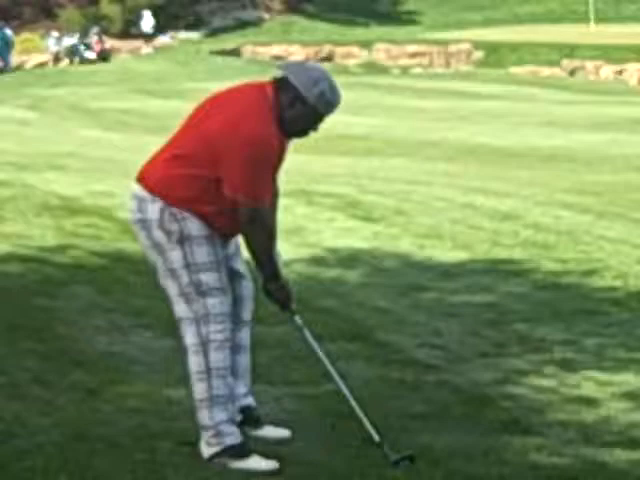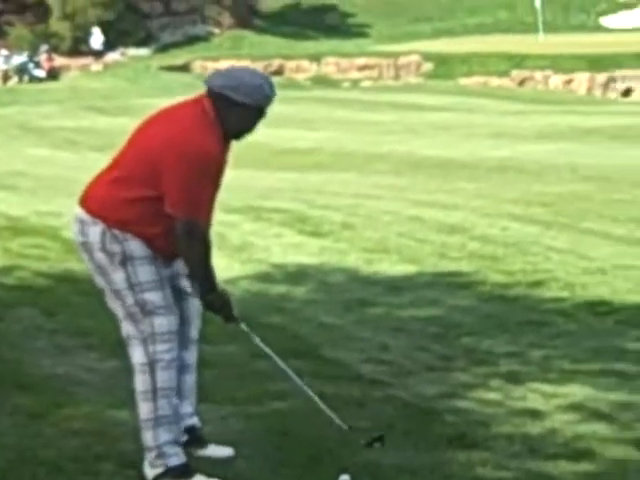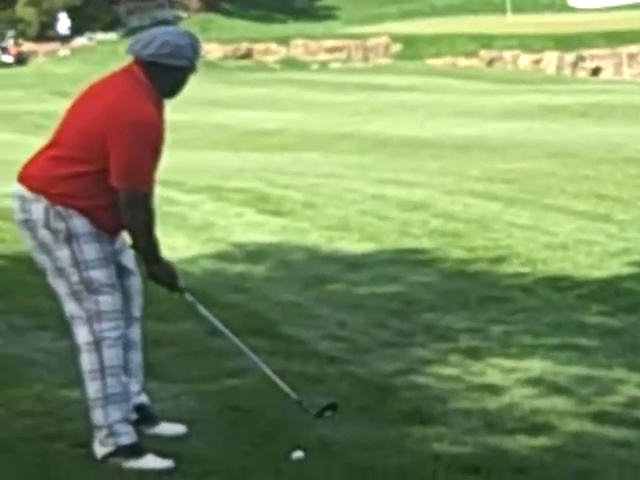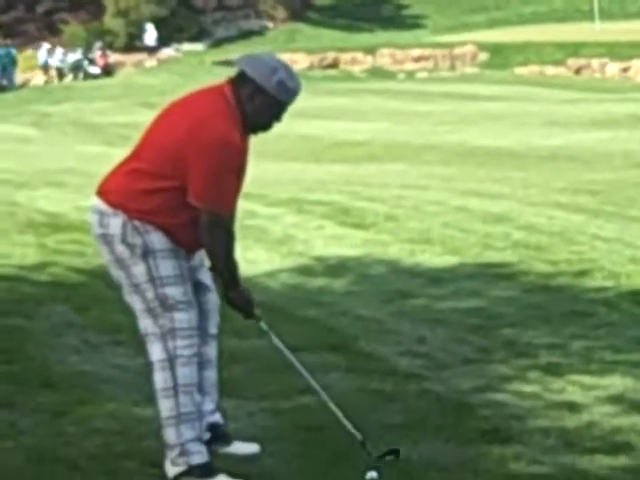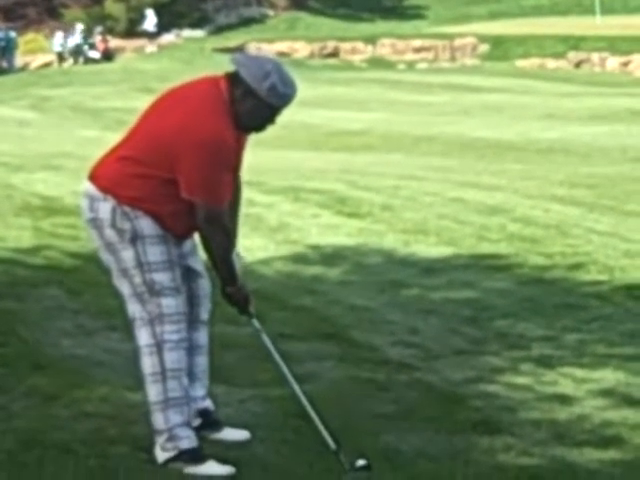
dt=1s
person 1, frame 1
left shoulder: (265, 105)
right shoulder: (253, 130)
left elbow: (266, 190)
right elbow: (251, 215)
left wrist: (272, 257)
right wrist: (272, 277)
left hip: (202, 211)
right hip: (171, 212)
left knee: (237, 304)
right knee: (209, 320)
left ankle: (238, 409)
right ankle: (219, 439)
person 1, frame 2
left shoulder: (198, 120)
right shoulder: (197, 146)
left elbow: (189, 222)
right elbow: (189, 230)
left wrist: (197, 278)
right wrist: (209, 288)
left hip: (140, 234)
right hip: (113, 236)
left knee: (184, 326)
right knee: (157, 341)
left ankle: (183, 429)
person 1, frame 3
left shoulder: (129, 86)
right shoulder: (137, 114)
left elbow: (130, 193)
right elbow: (133, 202)
left wrist: (142, 253)
right wrist: (153, 260)
left hip: (83, 208)
right hip: (56, 211)
left knee: (125, 304)
right knee: (100, 320)
left ankle: (131, 408)
right ankle: (113, 438)
person 1, frame 4
left shoulder: (221, 106)
right shoulder: (218, 134)
left elbow: (217, 213)
right elbow: (213, 224)
left wrist: (226, 270)
right wrist: (232, 285)
left hip: (163, 225)
right hip: (132, 225)
left knee: (203, 320)
right knee: (176, 338)
left ankle: (205, 426)
person 1, frame 5
left shoulder: (223, 99)
right shoulder: (209, 131)
left elbow: (230, 182)
right elbow: (211, 219)
left wrist: (232, 250)
right wrist: (231, 281)
left hip: (158, 209)
right hip: (123, 210)
left knee: (194, 302)
right knee: (163, 321)
left ankle: (195, 412)
right ankle: (174, 443)
